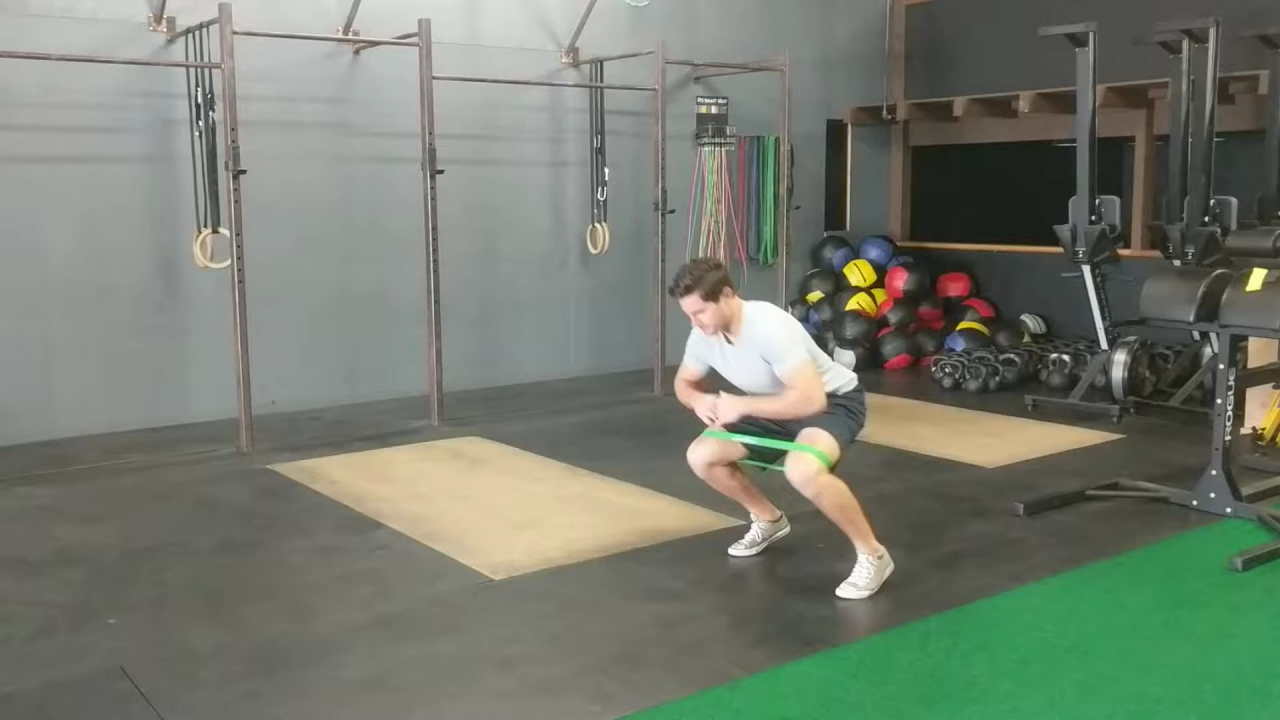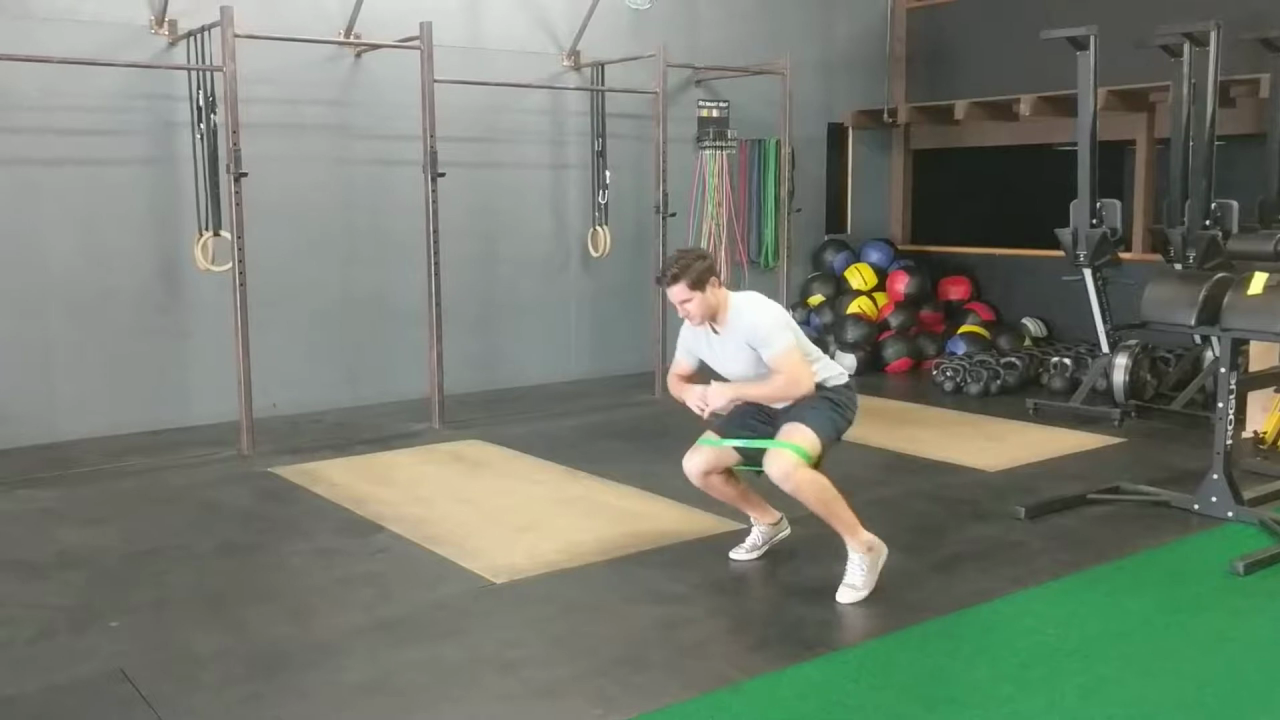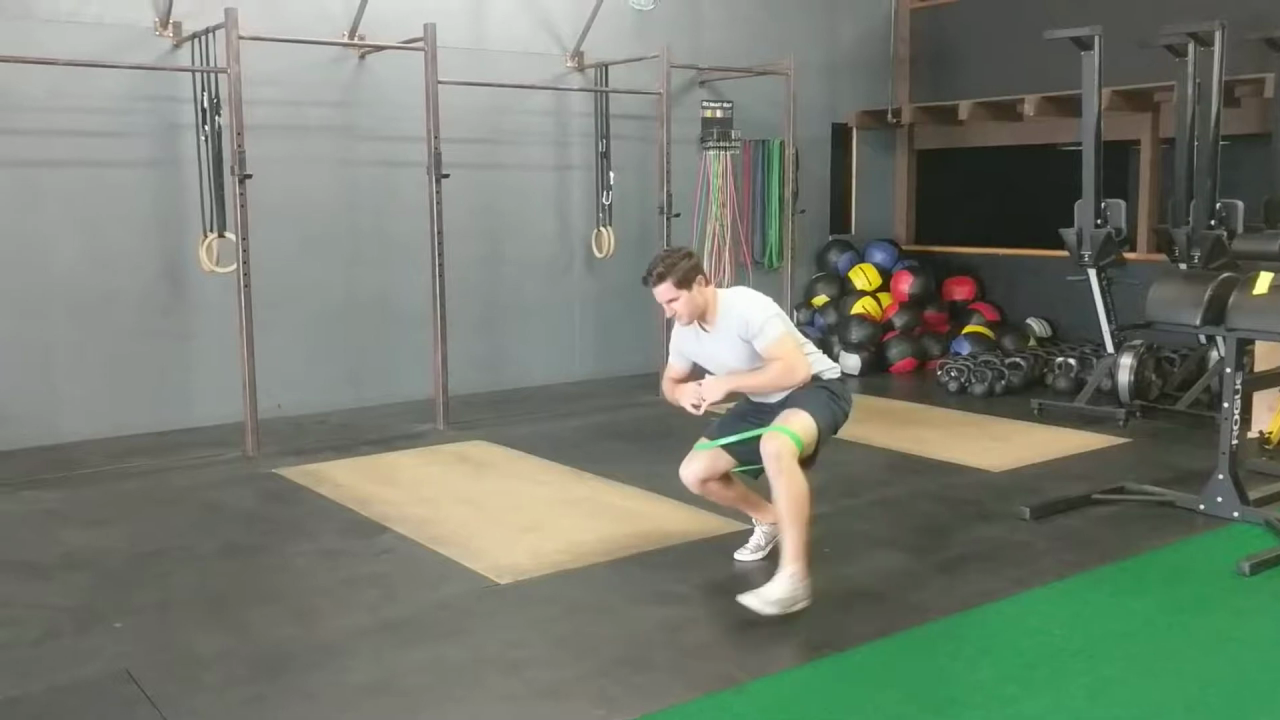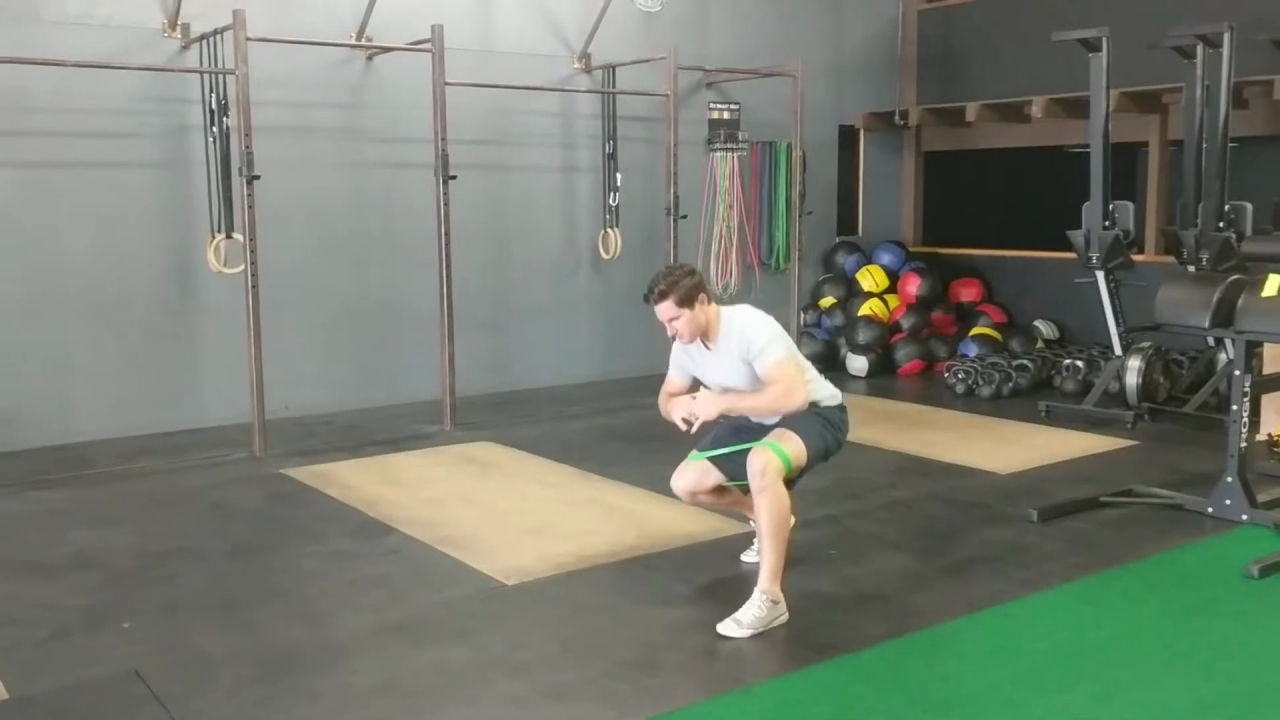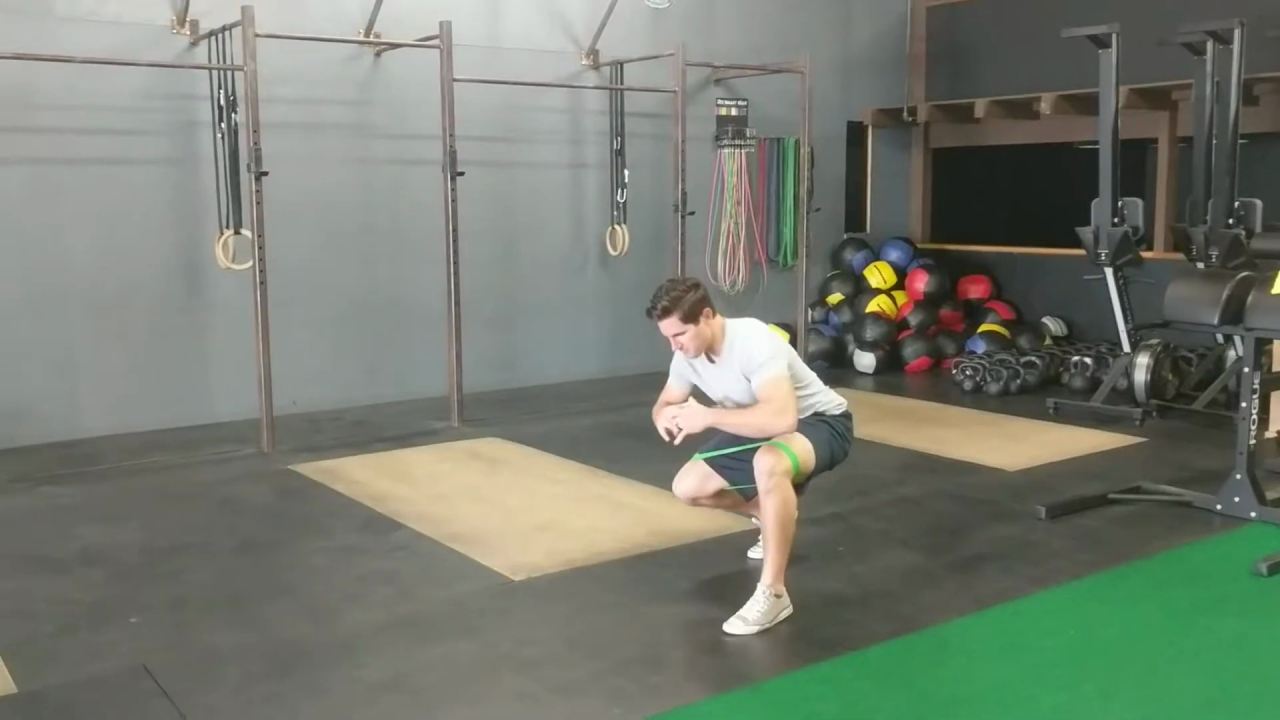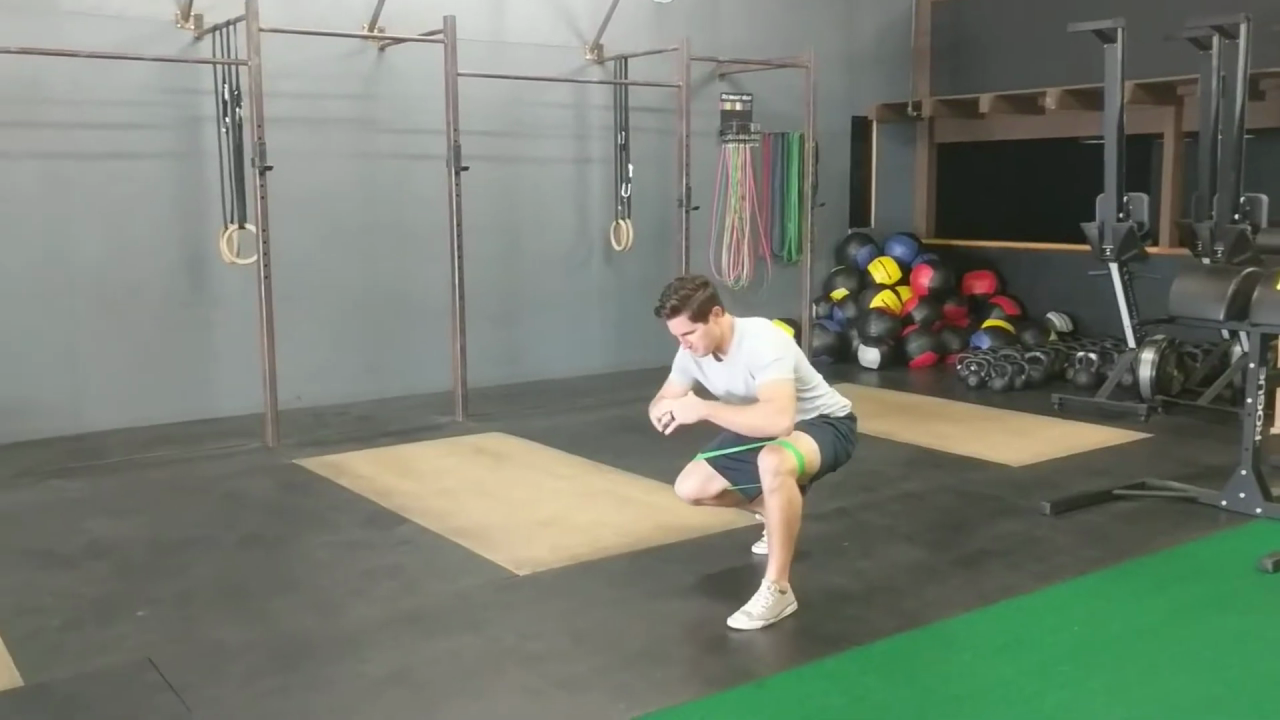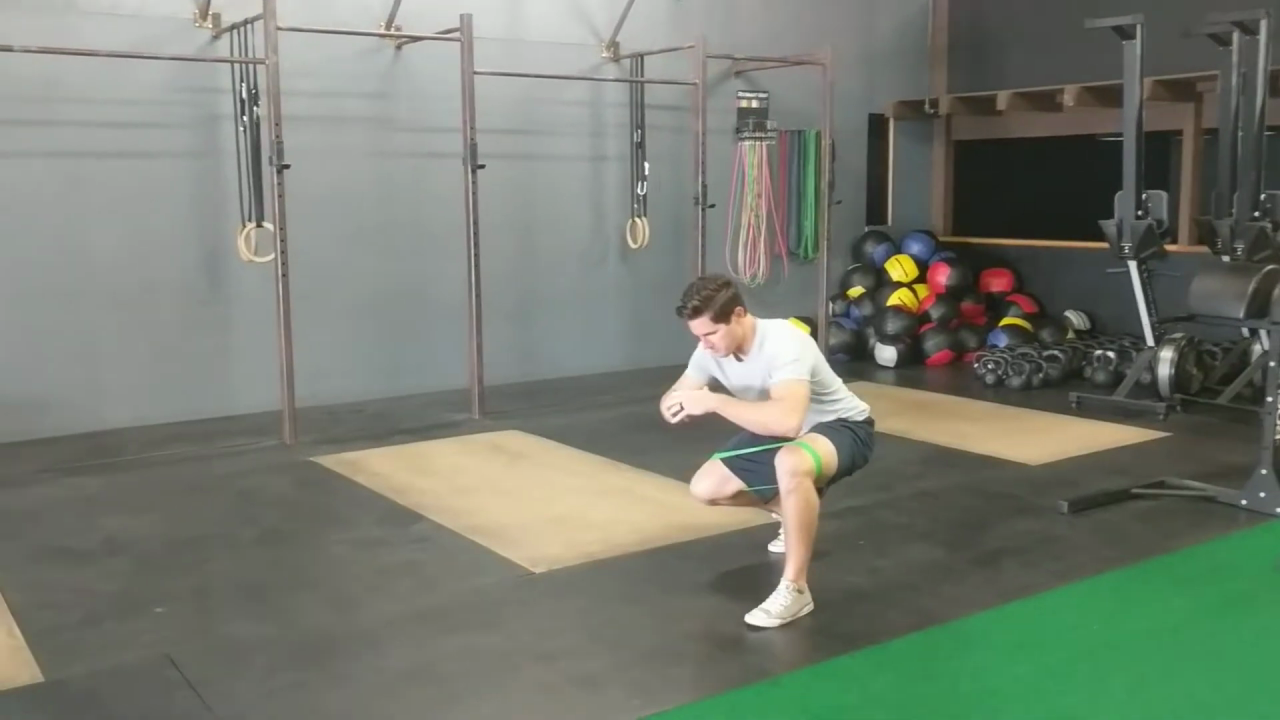
dt=0.2s
person 1, frame 1
left shoulder: (771, 328)
right shoulder: (703, 336)
left elbow: (811, 400)
right elbow: (684, 382)
left wrist: (743, 406)
right wrist: (698, 400)
left hip: (833, 400)
right hip: (778, 407)
left knee: (803, 470)
right knee: (702, 456)
left ankle: (872, 554)
right ankle: (767, 519)
person 1, frame 2
left shoulder: (757, 315)
right shoulder: (694, 330)
left elbow: (799, 382)
right elbow: (677, 378)
left wrist: (733, 392)
right wrist: (691, 393)
left hip: (824, 394)
right hip: (770, 405)
left knee: (779, 466)
right knee: (697, 465)
left ankle: (864, 547)
right ankle: (767, 521)
person 1, frame 3
left shoulder: (748, 308)
right shoulder: (685, 330)
left elbow: (795, 369)
right elbow: (670, 382)
left wrist: (727, 384)
right wrist: (683, 391)
left hip: (818, 388)
right hip: (765, 402)
left knee: (775, 448)
right knee: (695, 474)
left ankle: (793, 578)
right ankle: (769, 518)
person 1, frame 4
left shoulder: (751, 328)
right shoulder: (685, 345)
left elbow: (793, 396)
right elbow: (668, 394)
left wrist: (723, 401)
right wrist: (676, 406)
left hip: (817, 413)
right hip: (760, 421)
left knee: (761, 464)
right knee: (686, 484)
left ankle: (769, 597)
right ankle: (770, 518)
person 1, frame 5
left shoulder: (754, 343)
right shoulder: (687, 354)
left elbow: (782, 418)
right elbow: (666, 402)
left wrist: (708, 416)
right wrist: (665, 415)
left hip: (822, 422)
right hip: (760, 429)
left knee: (768, 464)
right knee: (688, 487)
left ankle: (772, 594)
right ankle: (773, 515)
person 1, frame 6
left shoulder: (763, 343)
right shoulder: (693, 351)
left elbow: (780, 420)
right elbow: (663, 398)
left wrist: (704, 409)
right wrist: (662, 410)
left hip: (825, 424)
right hip: (763, 430)
left knee: (774, 463)
right knee: (691, 487)
left ankle: (778, 590)
right ankle: (779, 511)
person 1, frame 7
left shoulder: (784, 344)
right shoulder: (712, 349)
left elbow: (789, 420)
right elbow: (674, 395)
left wrist: (714, 402)
right wrist: (676, 406)
left hip: (844, 428)
right hip: (783, 433)
left knee: (791, 464)
right knee: (706, 488)
left ankle: (795, 589)
right ankle: (797, 511)
